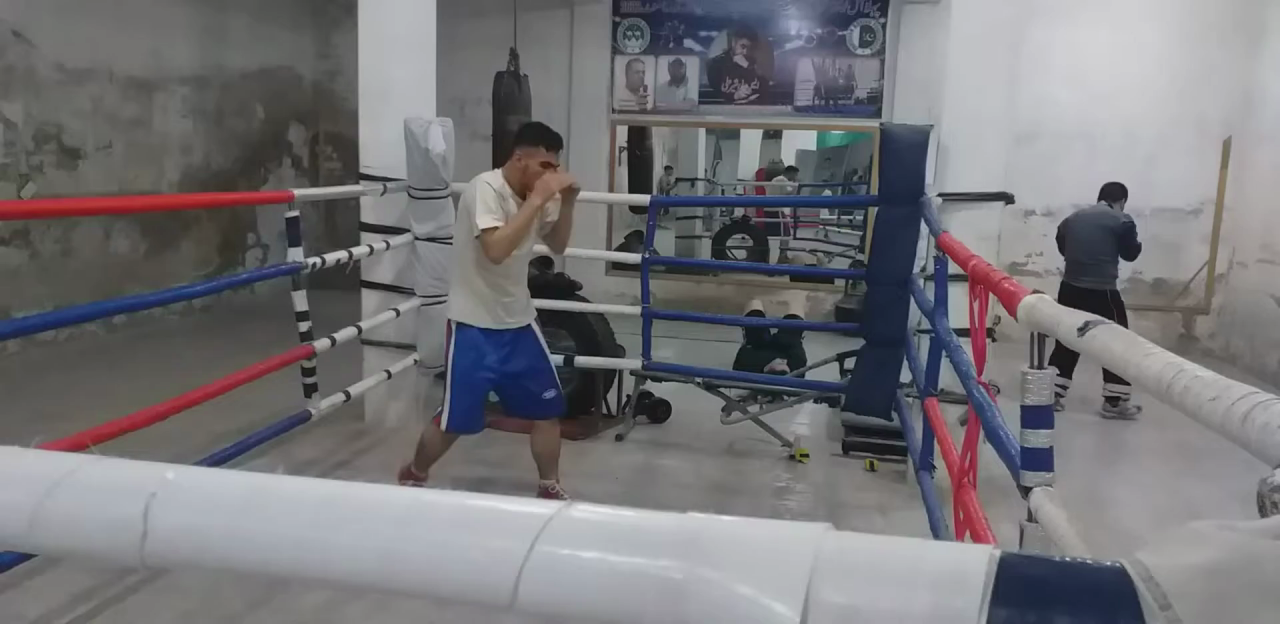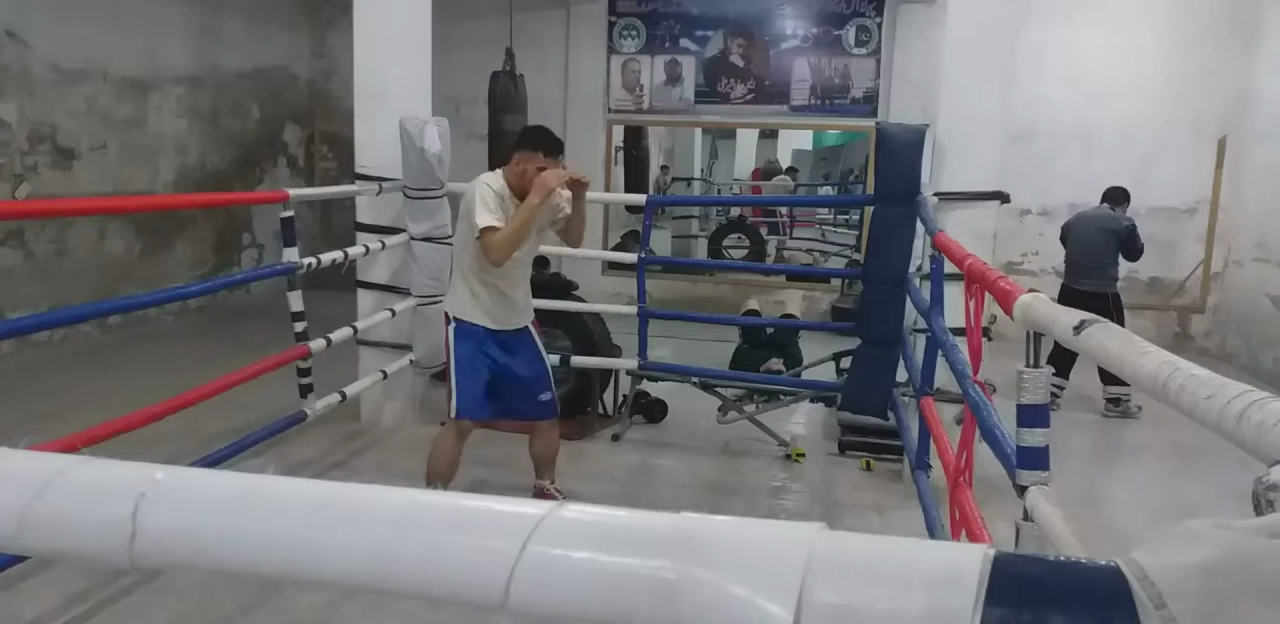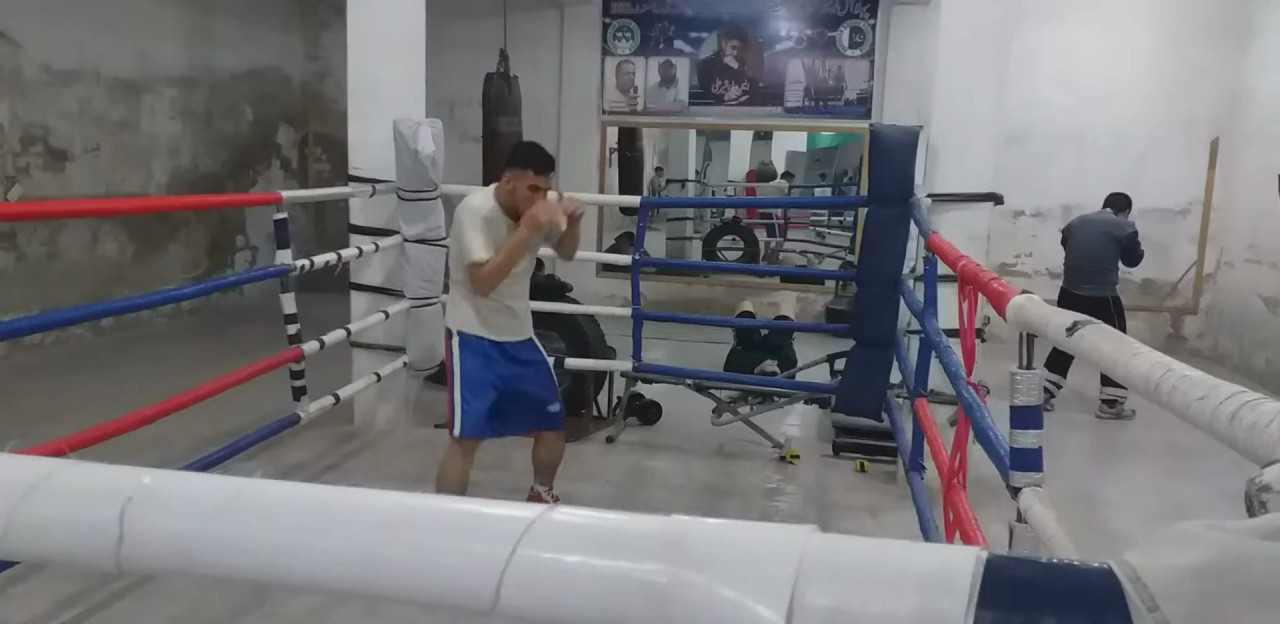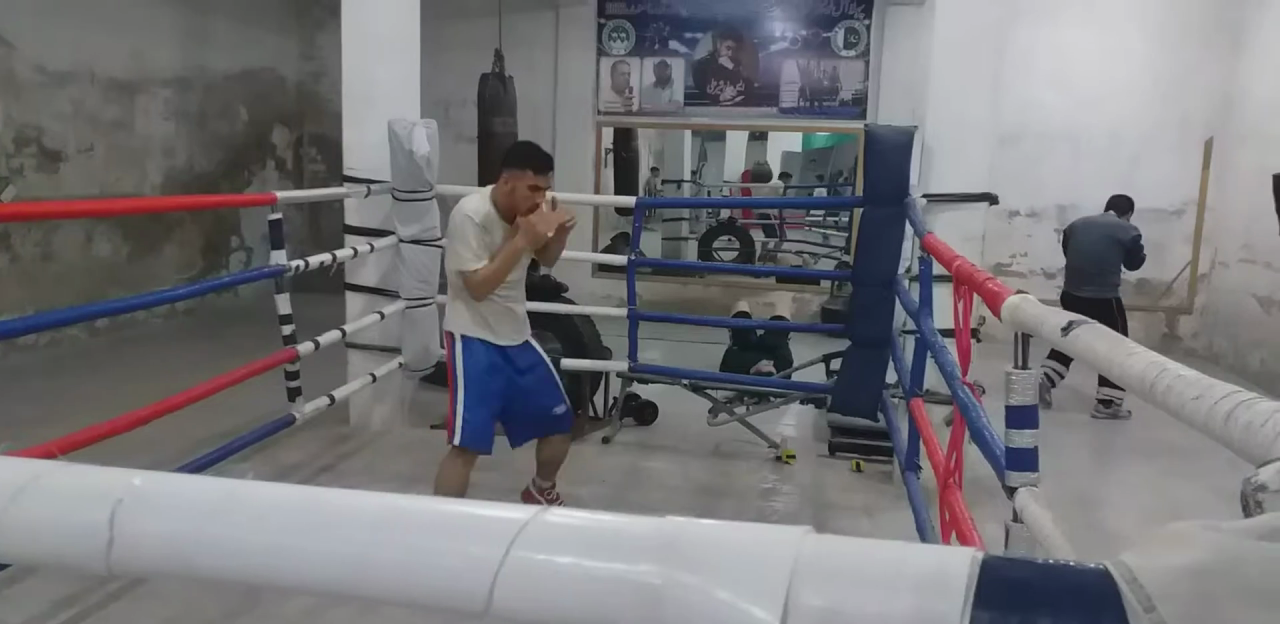
dt=0.1s
person 1, frame 1
left shoulder: (537, 194)
right shoulder: (483, 189)
left elbow: (557, 245)
right elbow: (497, 250)
left wrist: (564, 202)
right wrist: (538, 199)
left hip: (519, 322)
right hip: (473, 324)
left knee: (547, 411)
right knee: (454, 423)
left ankle: (550, 489)
right ankle: (414, 475)
person 1, frame 2
left shoulder: (547, 193)
right shoulder: (484, 189)
left elbow: (574, 239)
right elbow: (497, 252)
left wrist: (577, 197)
right wrist: (537, 197)
left hip: (518, 324)
right hip: (472, 323)
left knee: (546, 414)
right knee: (463, 420)
left ankle: (545, 489)
person 1, frame 3
left shoulder: (536, 207)
right shoulder: (475, 209)
left elbow: (567, 252)
right elbow: (484, 282)
left wrist: (571, 223)
right wrist: (528, 231)
left hip: (519, 336)
right hip: (473, 336)
left knee: (553, 422)
right knee: (466, 438)
left ankle: (541, 492)
person 1, frame 4
left shoulder: (531, 210)
right shoulder: (470, 214)
left elbow: (546, 259)
right elbow: (478, 287)
left wrist: (560, 233)
right wrist: (522, 240)
left hip: (517, 339)
right hip: (472, 340)
left knee: (560, 424)
right knee: (466, 447)
left ankle: (540, 492)
person 2, frame 1
left shoulder: (1074, 218)
right shoulder: (1121, 220)
left elbow: (1062, 246)
right elbow: (1131, 253)
right wrist: (1129, 232)
left hip: (1070, 287)
right hip: (1102, 291)
left knee: (1067, 342)
left ankle: (1051, 392)
right ankle: (1116, 401)
person 2, frame 2
left shoulder: (1076, 219)
right shoulder: (1123, 223)
left elbow: (1066, 242)
right elbow: (1133, 254)
right wrist: (1132, 234)
left hip: (1070, 290)
right hip: (1102, 293)
left knee: (1065, 342)
left ankle: (1048, 392)
right ankle: (1117, 402)
person 2, frame 3
left shoulder: (1077, 222)
right shoulder: (1125, 228)
left elbow: (1066, 246)
right elbow: (1133, 260)
left hip: (1070, 293)
right hip: (1103, 297)
left ankle: (1044, 391)
right ankle: (1111, 404)
person 2, frame 4
left shoulder: (1078, 224)
right shoulder: (1127, 231)
left elbow: (1067, 250)
right elbow: (1134, 263)
left hip: (1072, 294)
right hip: (1104, 299)
left ankle: (1044, 379)
right ankle: (1107, 403)
